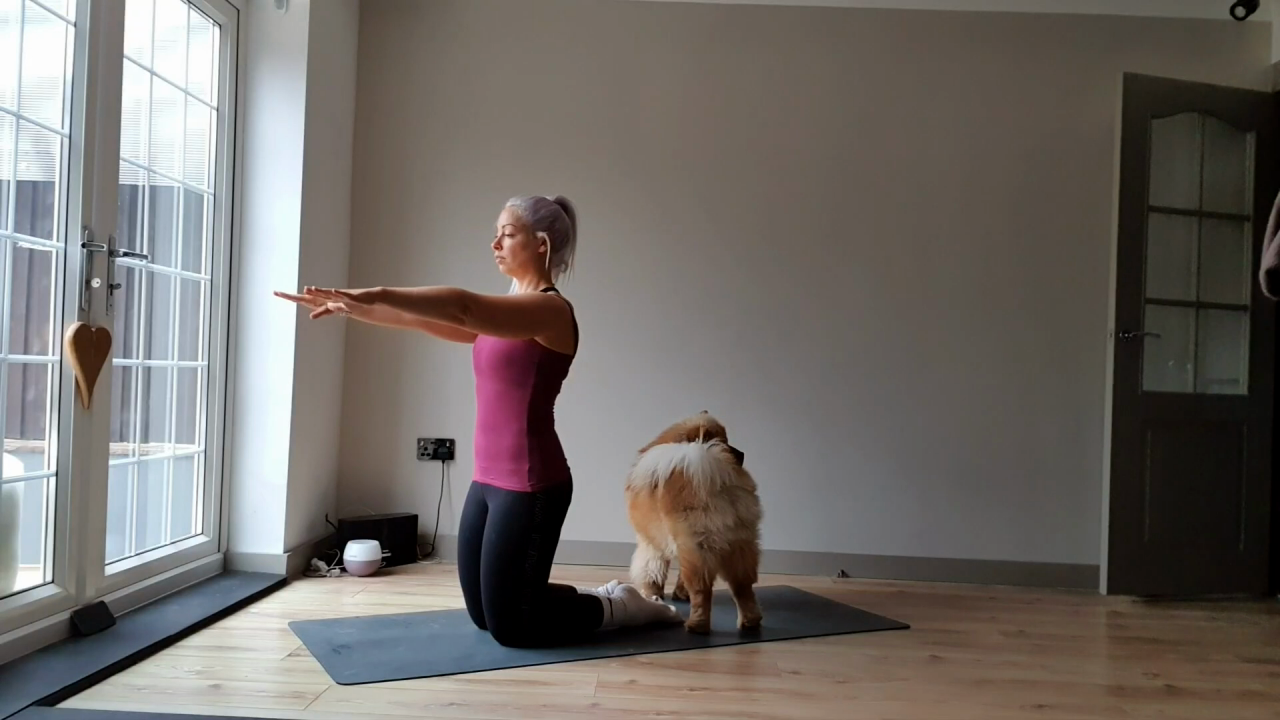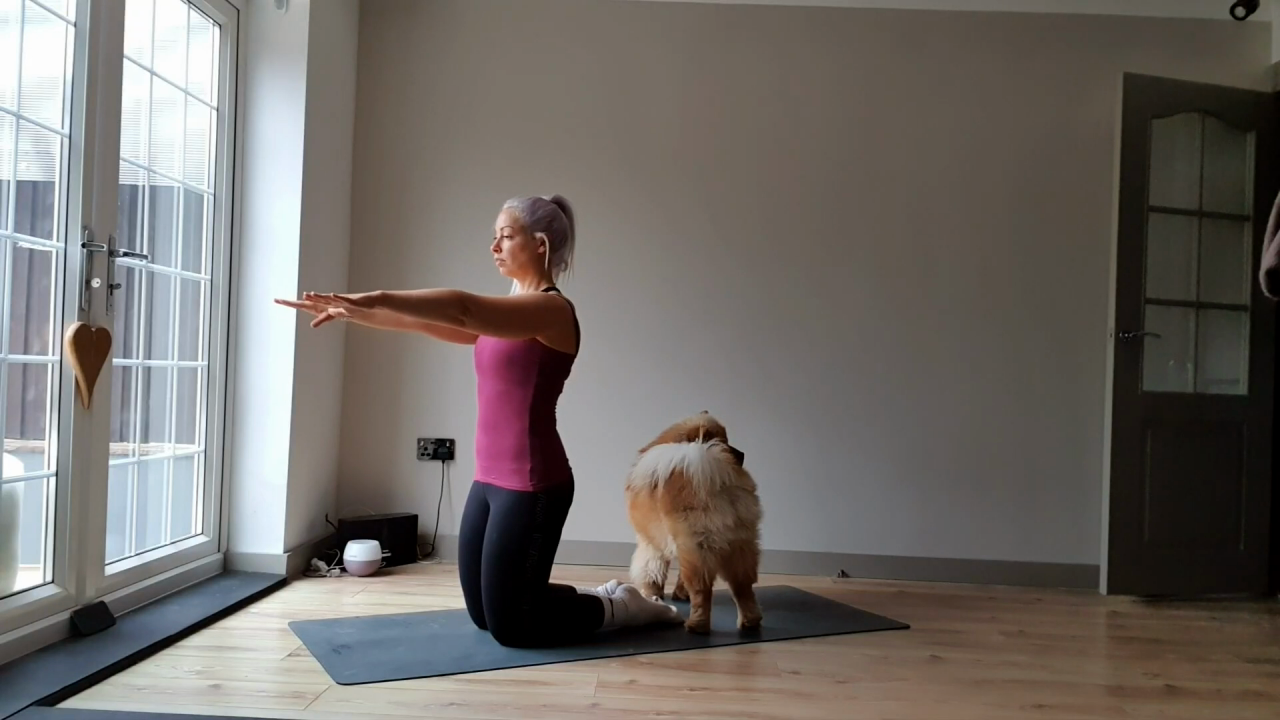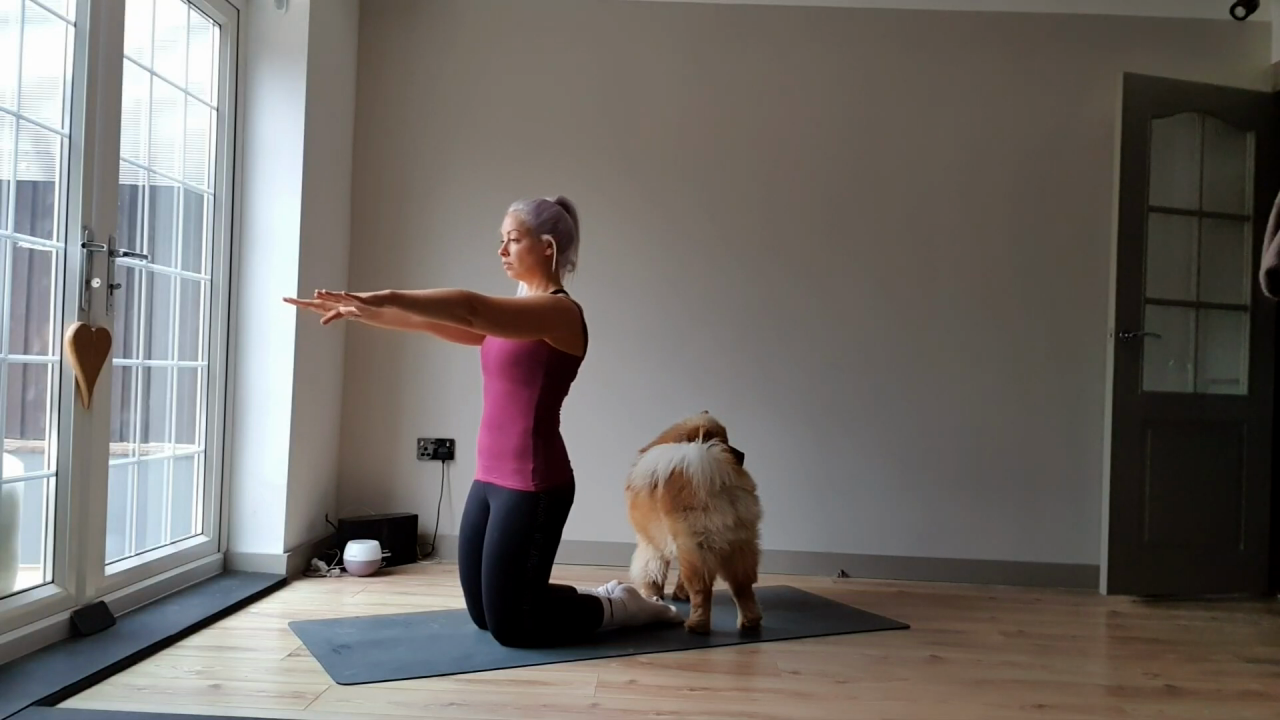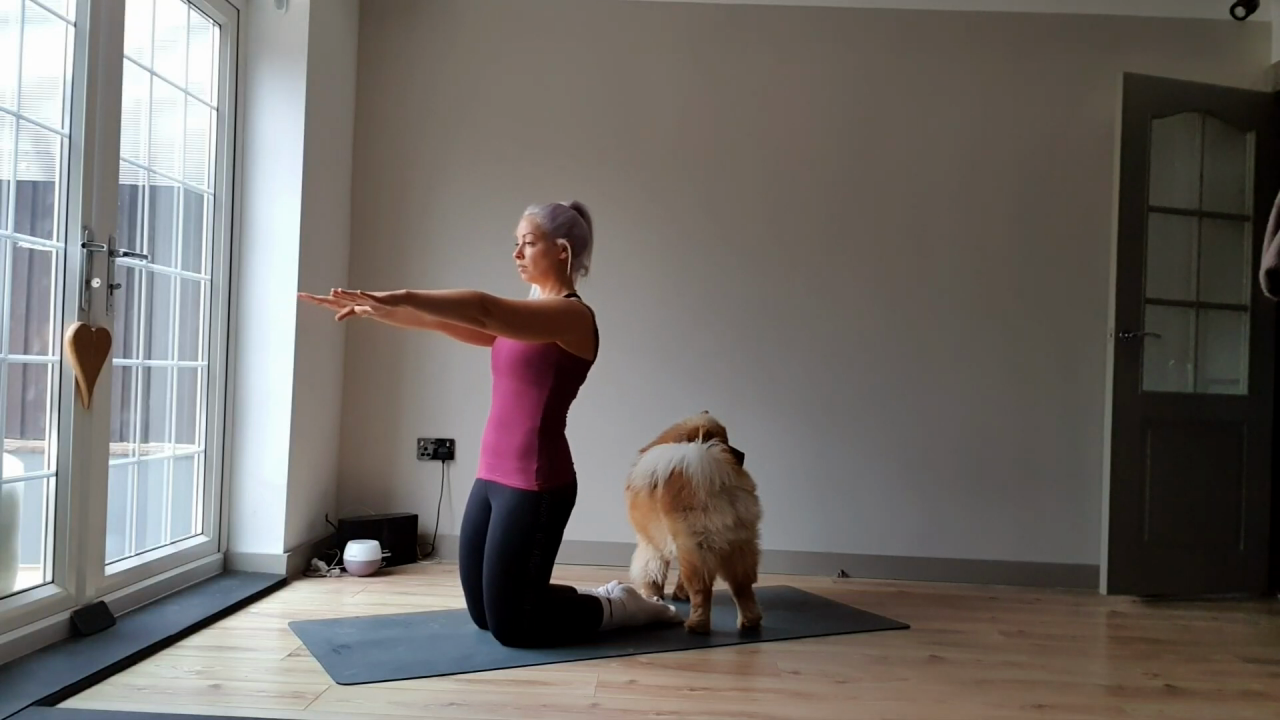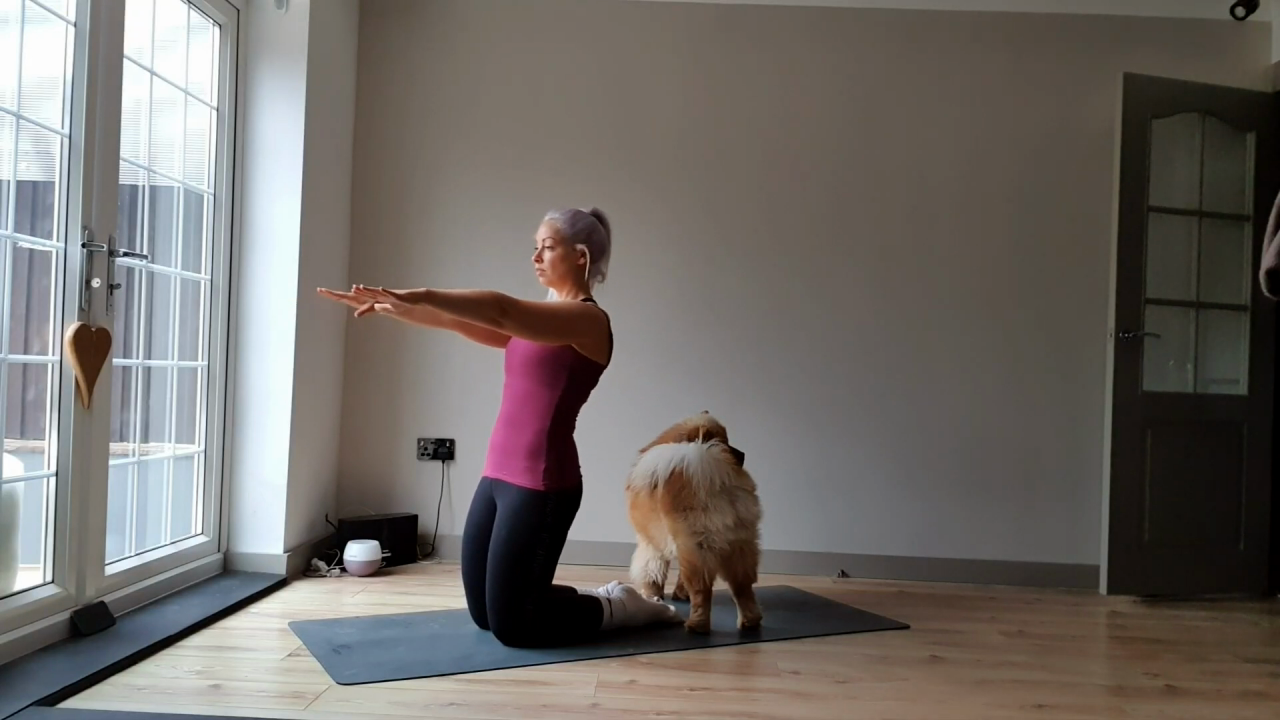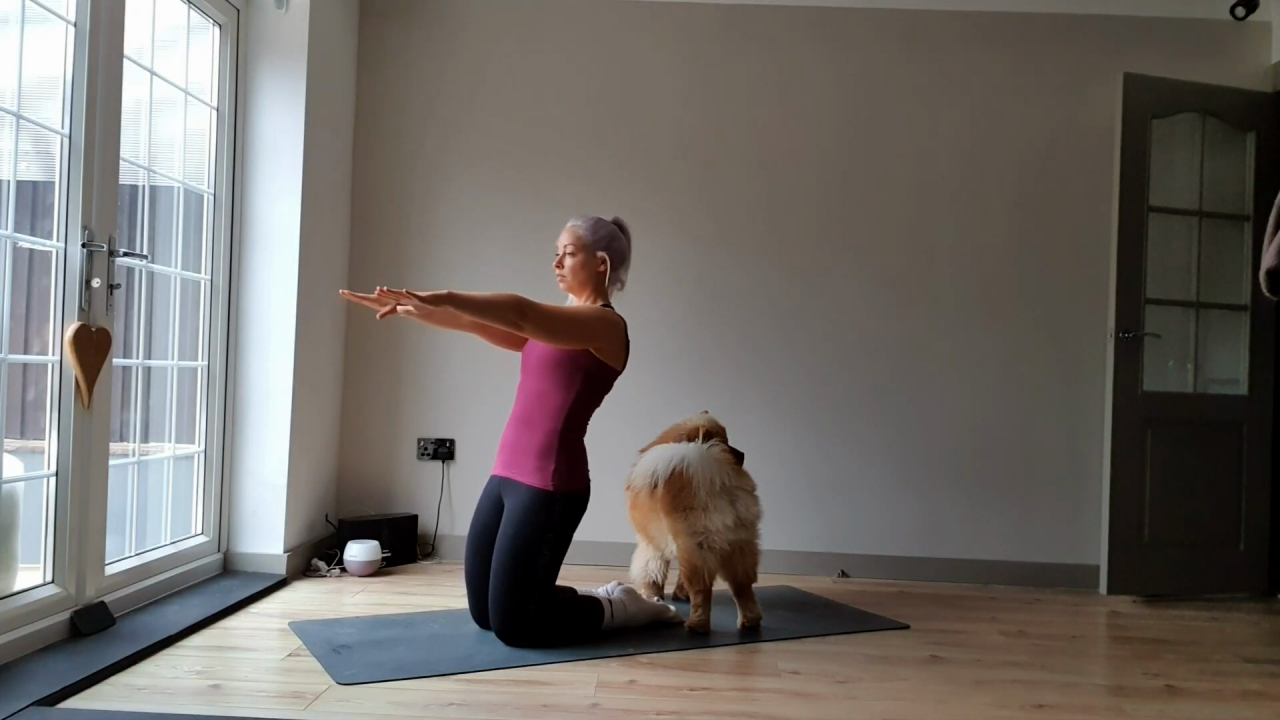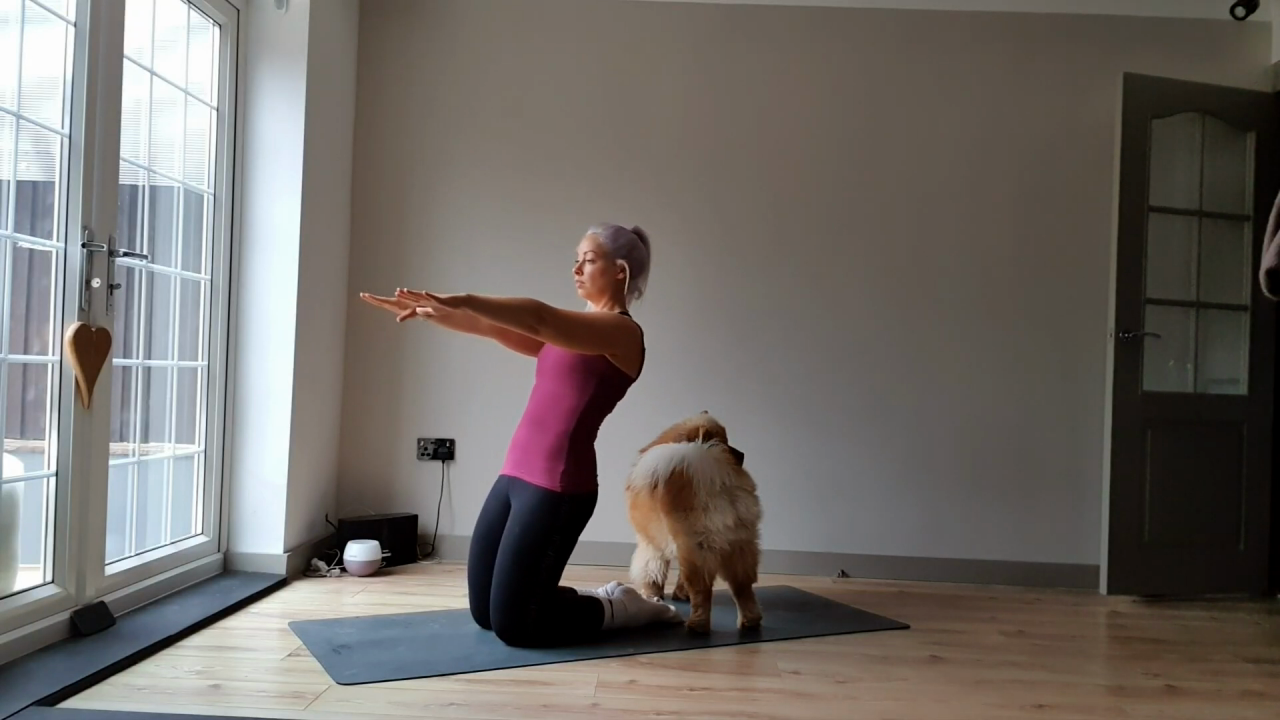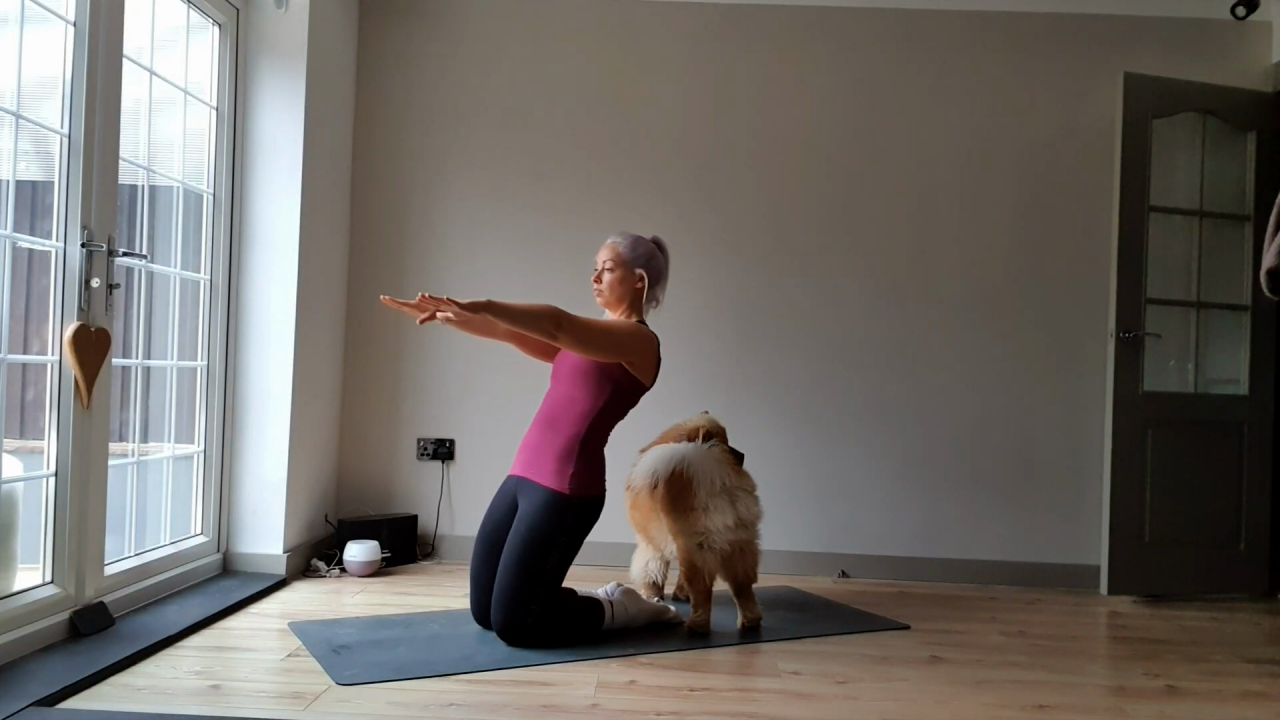
dt=0.4s
person 1, frame 1
left shoulder: (551, 310)
right shoulder: (502, 317)
left elbow: (462, 306)
right elbow: (424, 319)
left wrist: (378, 293)
right wrist: (350, 306)
left hip: (531, 485)
right hip: (490, 479)
left knee: (510, 625)
right knee: (482, 612)
left ankle: (620, 606)
right ankle: (603, 595)
person 1, frame 2
left shoulder: (553, 310)
right shoulder: (503, 316)
left elbow: (462, 308)
right elbow: (428, 322)
left wrist: (377, 298)
right wrist: (350, 310)
left hip: (532, 485)
right hip: (491, 479)
left knee: (510, 626)
right knee: (483, 613)
left ankle: (620, 607)
right ankle: (602, 596)
person 1, frame 3
left shoulder: (561, 312)
right shoulder: (510, 317)
left elbow: (471, 309)
right elbow: (435, 322)
left wrist: (387, 297)
right wrist: (357, 310)
left hip: (533, 484)
right hip: (492, 479)
left knee: (510, 625)
right knee: (483, 613)
left ankle: (619, 607)
right ankle: (603, 596)
person 1, frame 4
left shoulder: (574, 317)
right shoulder: (521, 320)
left elbow: (484, 309)
right elbow: (445, 321)
left wrist: (402, 296)
right wrist: (375, 309)
left hip: (536, 484)
right hip: (494, 477)
left knee: (511, 625)
right knee: (483, 613)
left ankle: (619, 607)
right ankle: (603, 597)
person 1, frame 5
left shoulder: (588, 320)
right shoulder: (535, 322)
left elbow: (501, 310)
right elbow: (459, 321)
left wrist: (422, 294)
right wrist: (388, 306)
left hip: (542, 484)
right hip: (499, 476)
left knee: (512, 625)
right knee: (483, 612)
left ankle: (618, 607)
right ankle: (602, 597)
person 1, frame 6
left shoulder: (606, 326)
right shoulder: (552, 328)
left elbow: (520, 313)
right elbow: (478, 324)
left wrist: (443, 297)
right wrist: (410, 307)
left hip: (550, 484)
right hip: (507, 475)
left knee: (514, 624)
right knee: (483, 613)
left ankle: (620, 608)
right ankle: (603, 597)
person 1, frame 7
left shoulder: (623, 332)
right shoulder: (568, 334)
left elbow: (539, 318)
right elbow: (494, 328)
left wrist: (463, 300)
right wrist: (428, 311)
left hip: (558, 485)
right hip: (516, 475)
left knee: (513, 624)
right knee: (484, 611)
left ankle: (620, 608)
right ankle: (604, 597)
person 1, frame 8
left shoulder: (640, 341)
right shoulder: (584, 340)
left elbow: (556, 324)
right elbow: (512, 333)
left wrist: (484, 305)
right wrist: (449, 315)
left hip: (567, 486)
right hip: (525, 475)
left knee: (513, 623)
right knee: (484, 612)
left ankle: (621, 609)
right ankle: (606, 598)
